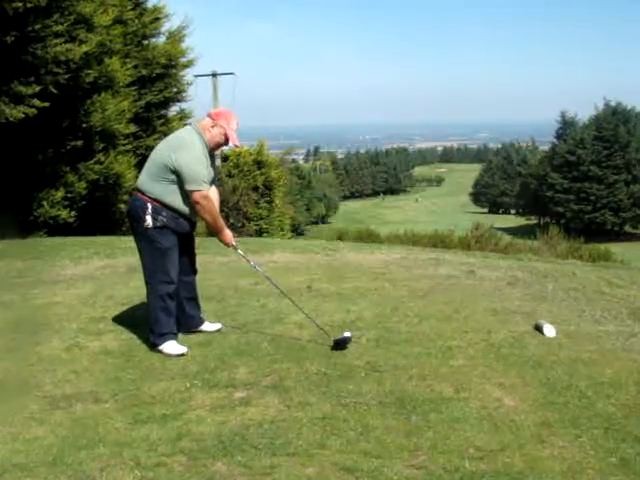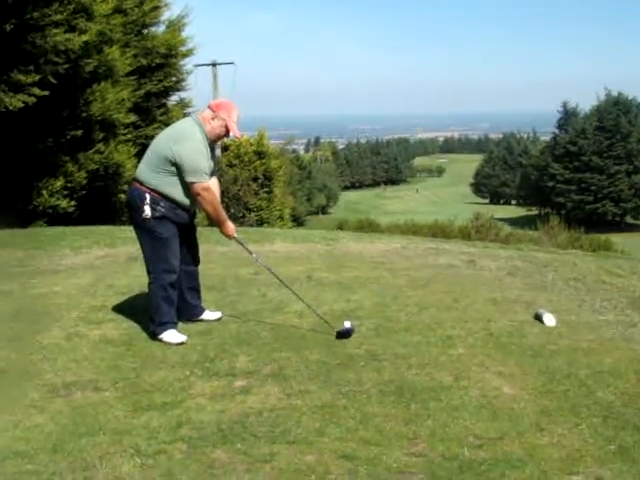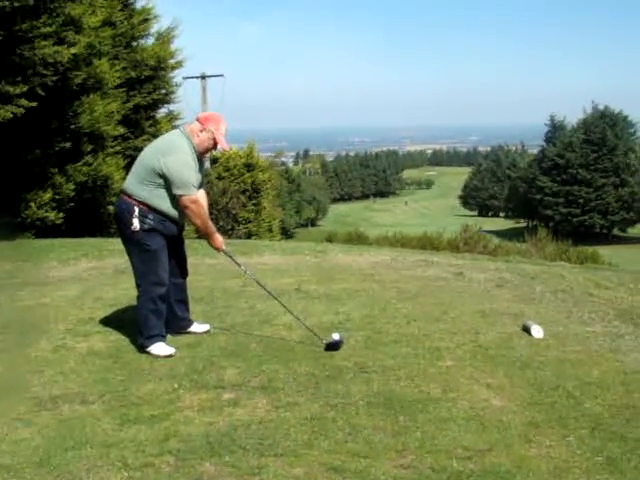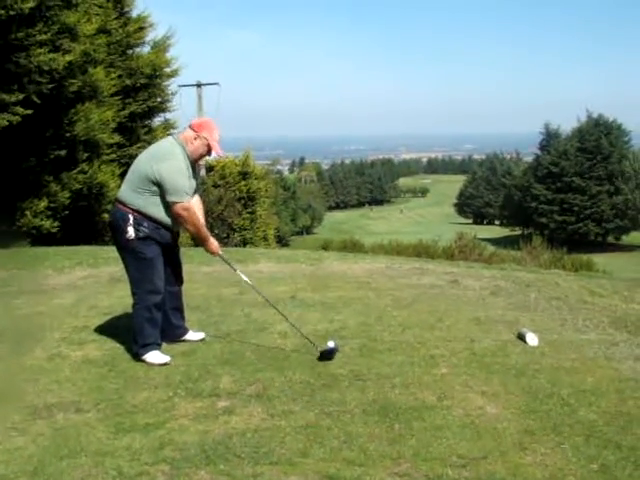
dt=0.4s
person 1, frame 1
left shoulder: (202, 145)
right shoulder: (190, 148)
left elbow: (210, 189)
right elbow: (200, 199)
left wrist: (216, 225)
right wrist: (221, 230)
left hip: (176, 216)
right hip: (154, 215)
left knee: (185, 271)
right knee: (164, 277)
left ankle: (190, 320)
right ankle: (163, 337)
person 1, frame 2
left shoulder: (202, 136)
right shoulder: (191, 140)
left elbow: (211, 180)
right elbow: (202, 191)
left wrist: (219, 217)
right wrist: (224, 223)
left hip: (175, 206)
right hip: (152, 205)
left knee: (187, 260)
right knee: (165, 267)
left ankle: (190, 309)
right ankle: (163, 326)
person 1, frame 3
left shoulder: (191, 149)
right shoulder: (178, 153)
left elbow: (198, 192)
right elbow: (190, 203)
left wrist: (207, 230)
right wrist: (212, 235)
left hip: (163, 218)
right hip: (140, 218)
left knee: (176, 272)
right knee: (155, 279)
left ankle: (178, 321)
right ankle: (151, 338)
person 1, frame 4
left shoulder: (185, 156)
right shoulder: (172, 160)
left elbow: (193, 198)
right elbow: (182, 210)
left wrist: (203, 235)
right wrist: (207, 240)
left hip: (159, 226)
right hip: (136, 226)
left knee: (171, 280)
right knee: (150, 288)
left ankle: (174, 330)
right ankle: (146, 346)
